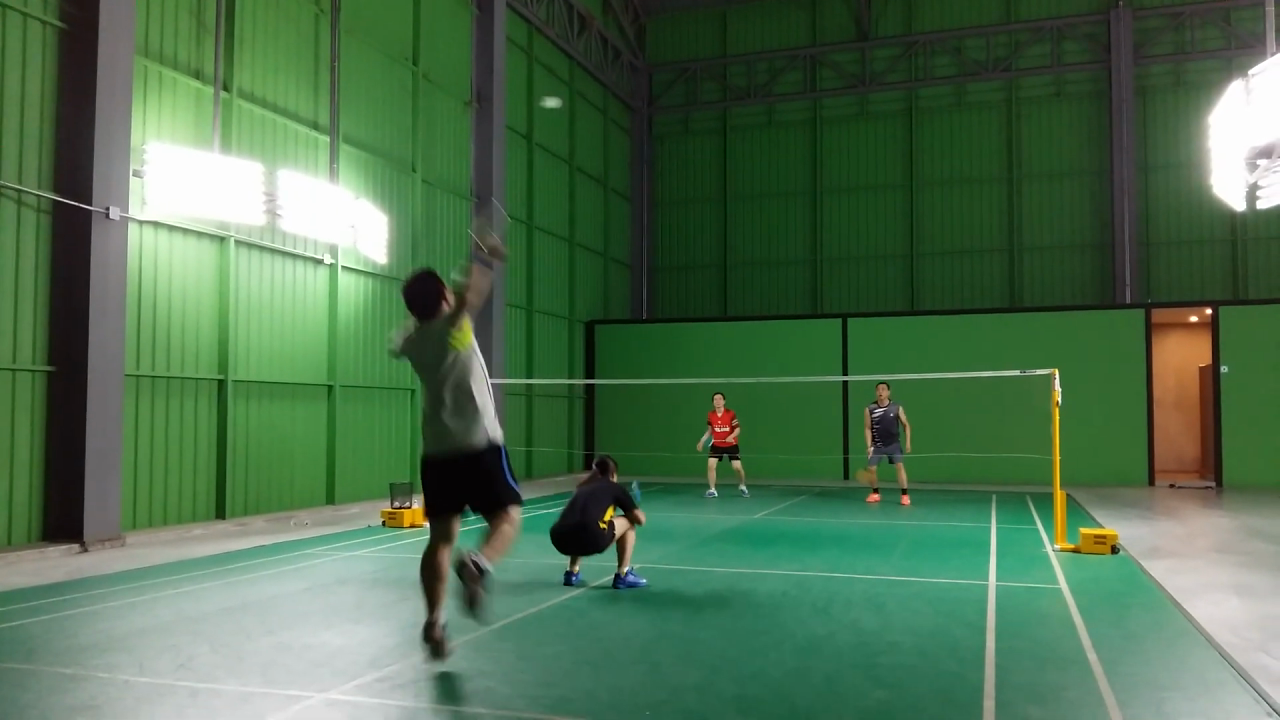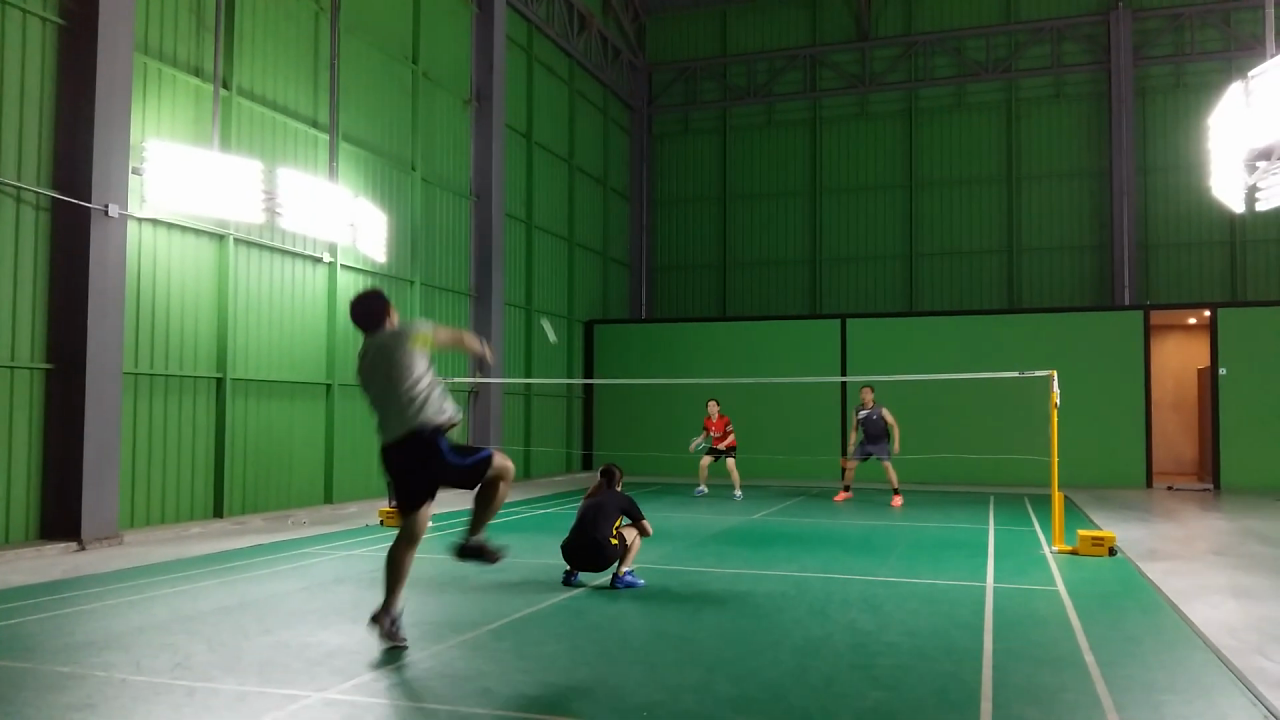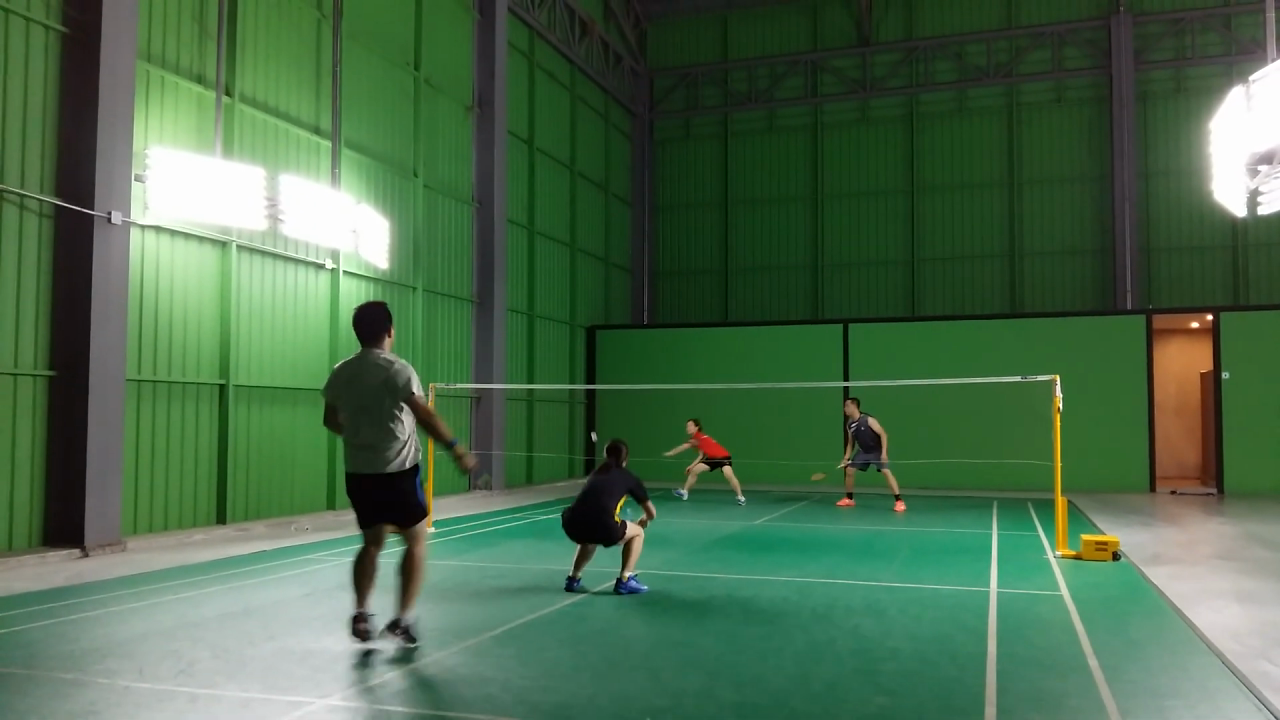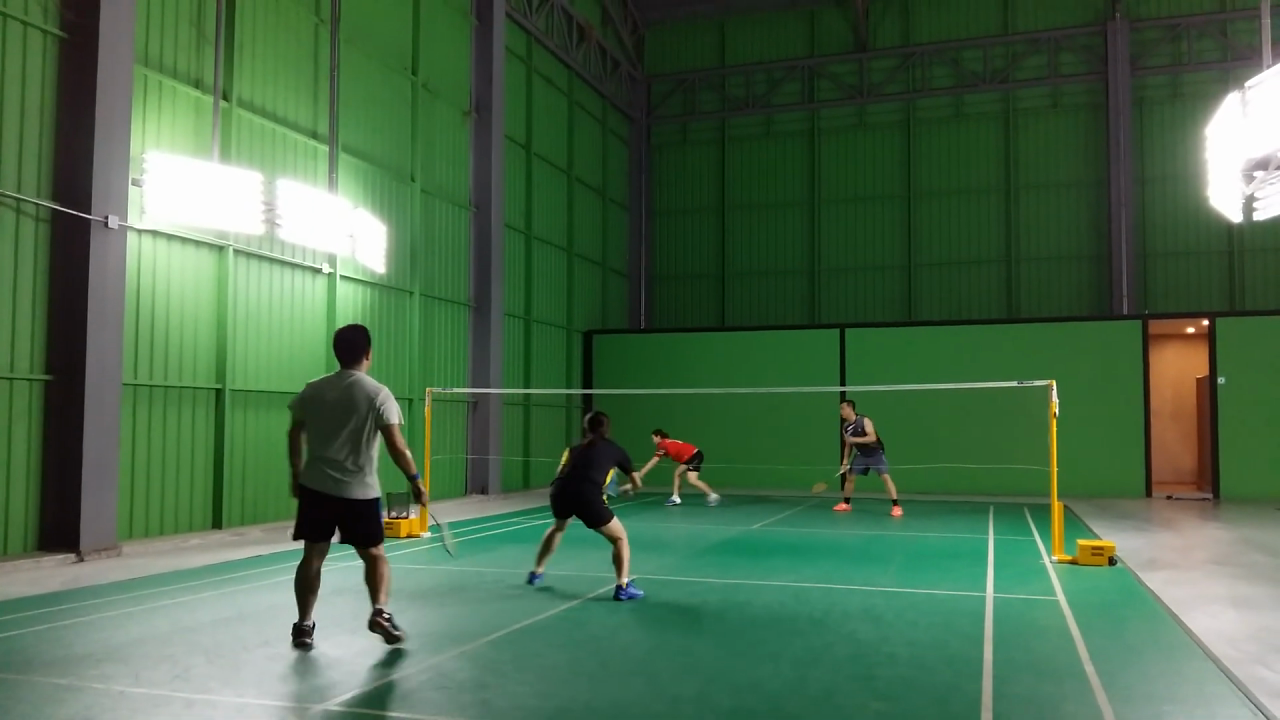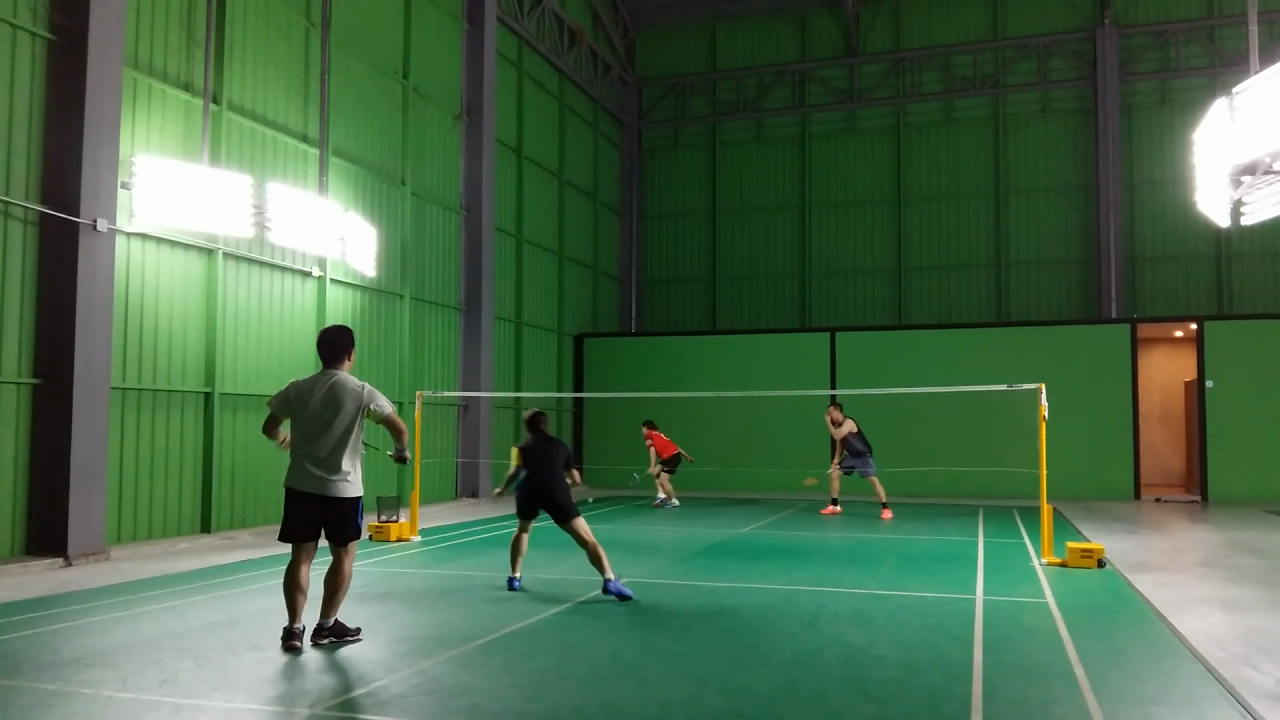
dt=0.3s
person 1, frame 1
left shoulder: (413, 340)
right shoulder: (450, 328)
right elbow: (471, 290)
right wrist: (484, 254)
left hip: (437, 453)
right hip: (478, 445)
left knee: (441, 539)
right knee: (506, 519)
left ankle: (435, 624)
right ankle: (476, 564)
person 1, frame 2
left shoulder: (364, 361)
right shoulder: (405, 335)
right elbow: (456, 337)
right wrist: (480, 347)
left hip: (395, 451)
right hip: (425, 439)
left knee: (412, 531)
right knee: (502, 469)
left ankle: (389, 615)
right ankle: (474, 538)
person 1, frame 3
left shoulder: (340, 373)
right shoulder: (396, 369)
left elbow: (331, 420)
right elbow: (424, 414)
right wrist: (455, 448)
left hip: (357, 470)
right hip: (397, 468)
left knee: (372, 543)
right knee: (415, 542)
left ankle: (361, 616)
right ankle: (402, 620)
person 1, frame 4
left shoulder: (313, 390)
right shoulder: (378, 394)
left elbow: (295, 436)
right elbow: (396, 445)
left wrist: (296, 474)
right wrist: (415, 480)
left hip: (315, 488)
right hip: (360, 491)
left knee: (312, 557)
right knee: (375, 557)
left ankle: (304, 625)
right ankle: (380, 614)
person 1, frame 5
left shoulder: (296, 390)
right shoulder: (362, 392)
left elbow: (269, 428)
right elbow: (399, 429)
left wrist: (282, 436)
right wrist: (401, 450)
left hip: (301, 487)
right hip: (343, 489)
left knee: (301, 557)
right knee: (343, 558)
left ankle: (294, 629)
right ankle: (326, 625)
